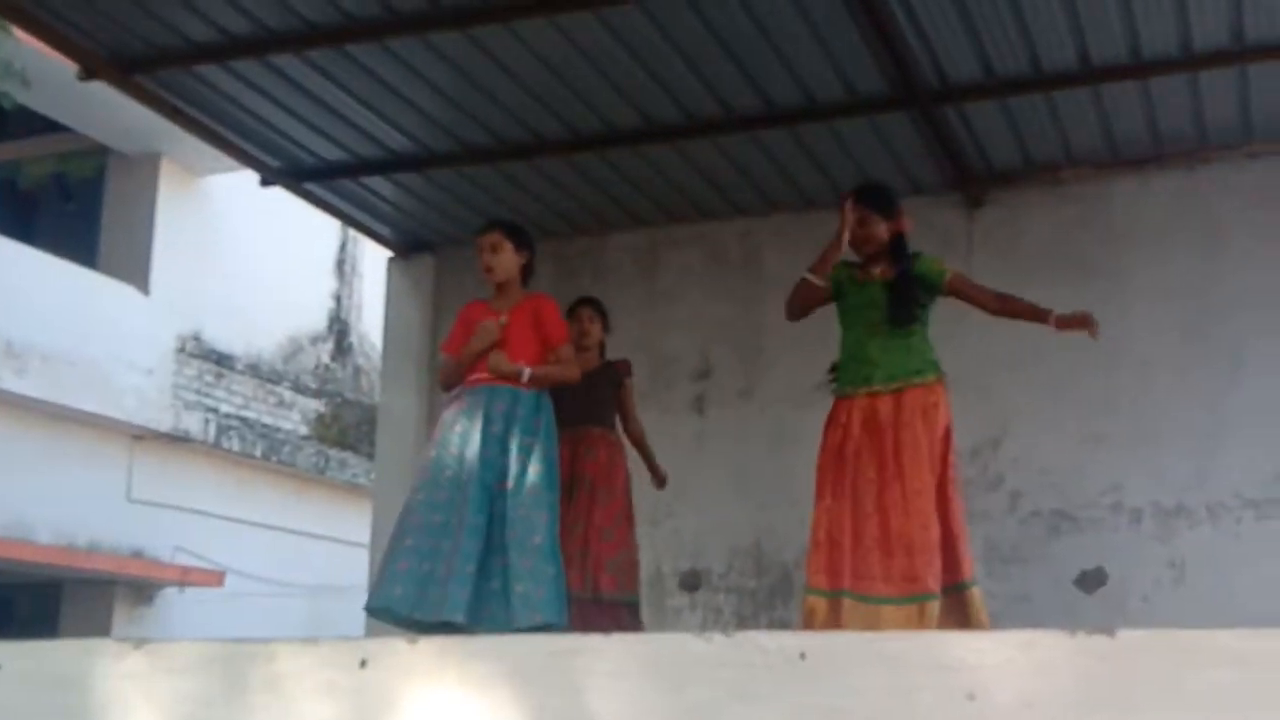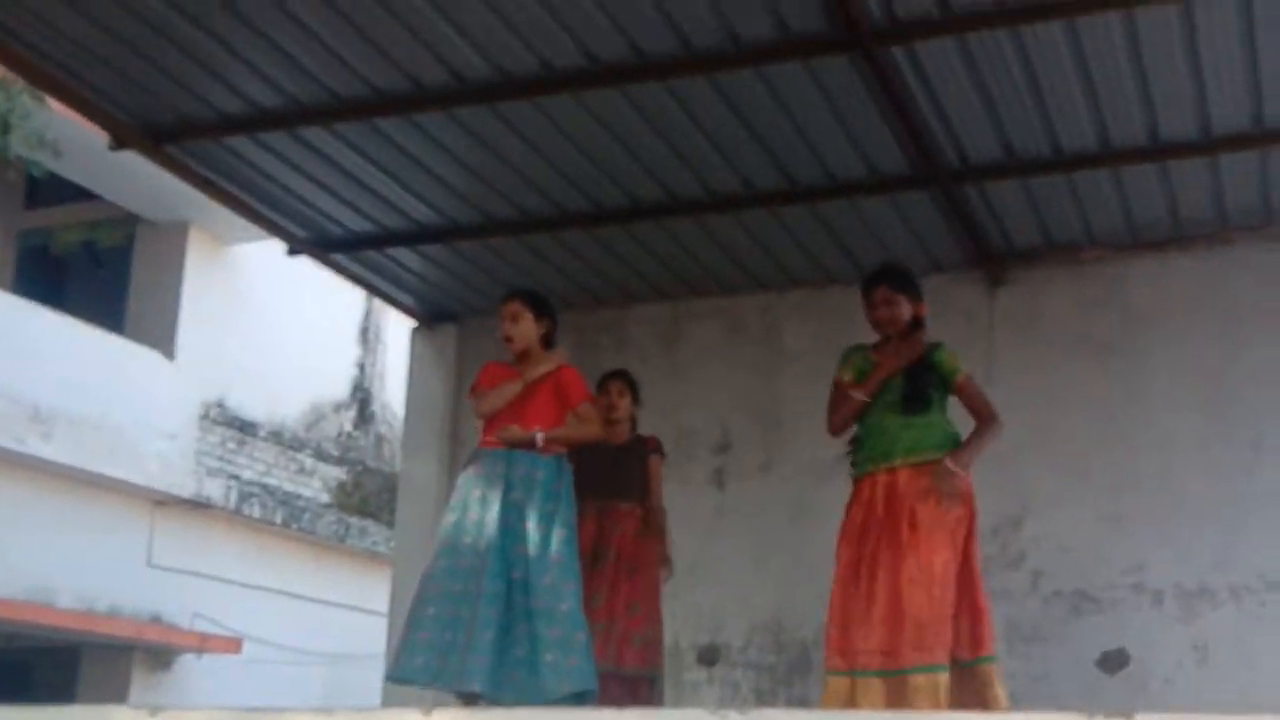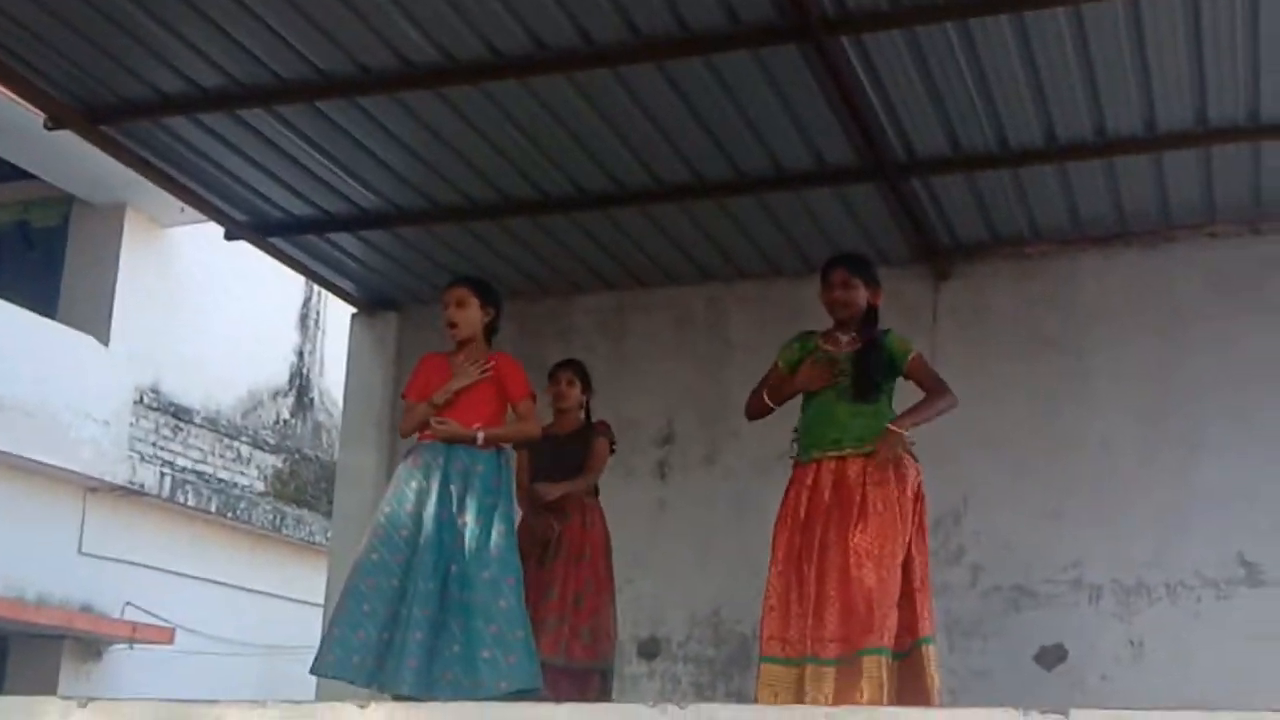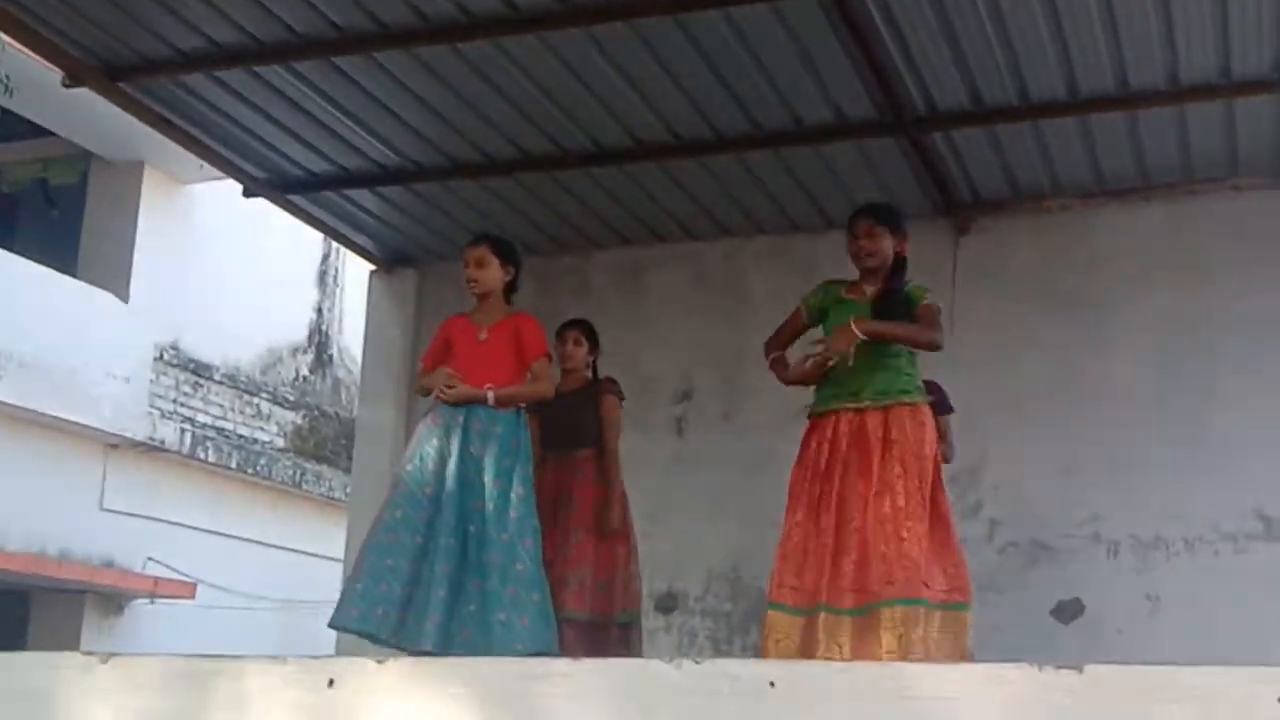
dt=0.3s
person 1, frame 1
left shoulder: (922, 270)
right shoulder: (842, 275)
left elbow: (993, 300)
right elbow: (794, 308)
left wrist: (1054, 318)
right wrist: (833, 250)
left hip: (917, 406)
right hip: (855, 415)
left knee: (915, 522)
right knee: (849, 527)
person 1, frame 2
left shoulder: (937, 358)
right shoulder: (855, 360)
left elbow: (989, 419)
right elbow: (836, 423)
left wrist: (955, 464)
right wrist: (883, 370)
left hip: (930, 487)
right hip: (874, 494)
left knee: (928, 599)
right knee: (867, 608)
right ankle: (870, 709)
person 1, frame 3
left shoulder: (889, 345)
right shoulder: (803, 346)
left elbow: (944, 395)
right elbow: (754, 406)
left wrist: (900, 426)
right wrist: (797, 384)
left hip: (879, 476)
right hip: (817, 482)
left knee: (870, 590)
right knee: (806, 597)
left ankle: (870, 709)
right ankle: (807, 712)
person 1, frame 4
left shoulder: (913, 296)
right shoulder: (829, 294)
left elbow: (934, 335)
right elbow: (775, 343)
left wrist: (863, 327)
right wrist: (788, 373)
left hip: (900, 429)
right hip: (834, 433)
left knee: (896, 543)
right knee: (820, 550)
left ankle: (891, 662)
right ankle: (820, 665)
person 2, frame 1
left shoulder: (541, 306)
right shoulder: (472, 311)
left elbow: (571, 370)
right elbow: (445, 378)
left wrist: (518, 371)
right wrist: (477, 345)
left hip: (521, 420)
right hip: (468, 419)
left knee: (517, 520)
right knee: (451, 517)
left ankle: (518, 627)
right ankle: (451, 625)
person 2, frame 2
left shoulder: (562, 373)
right shoulder: (493, 371)
left elbow: (593, 428)
right elbow: (483, 408)
left wrist: (533, 437)
right wrist: (531, 373)
left hip: (539, 485)
right hip: (485, 482)
left knee: (539, 585)
right knee: (470, 581)
left ankle: (541, 696)
right ankle: (471, 690)
person 2, frame 3
left shoulder: (503, 365)
right shoulder: (431, 364)
left elbow: (531, 426)
right elbow: (406, 424)
left wrist: (472, 435)
right wrist: (448, 388)
left hip: (478, 480)
right hip: (423, 476)
left knee: (477, 581)
right knee: (403, 577)
left ankle: (478, 699)
right ankle: (404, 693)
person 2, frame 4
left shoulder: (522, 324)
right shoulder: (453, 325)
left elbow: (545, 386)
right elbow: (419, 381)
left wrist: (482, 395)
right wrist: (434, 381)
left hip: (497, 440)
right hip: (443, 436)
left knee: (493, 541)
right knee: (423, 535)
left ankle: (495, 649)
right ankle: (421, 649)
person 3, frame 1
left shoulder: (616, 372)
left elbow: (631, 422)
left wrist: (654, 467)
left hip: (603, 466)
right hip: (558, 466)
left knee: (603, 553)
right knee: (562, 553)
left ankle: (605, 635)
person 3, frame 2
left shoulder: (646, 447)
right shoulder: (581, 447)
left elbow: (654, 500)
left wrist: (662, 549)
left hip: (630, 539)
right hip: (586, 539)
left knee: (627, 629)
right knee: (586, 625)
person 3, frame 3
left shoulder: (596, 433)
right shoulder: (532, 438)
left elbow: (591, 476)
right elbow: (523, 487)
left wrist: (556, 489)
right wrist: (534, 516)
left hip: (581, 531)
right hip: (538, 531)
left knee: (579, 620)
right knee: (537, 622)
left ankle: (576, 704)
person 3, frame 4
left shoulder: (604, 391)
right shoulder: (541, 399)
left elbow: (611, 448)
right elbow: (535, 456)
left wrist: (614, 503)
right wrist: (534, 506)
left hip: (594, 491)
right hip: (554, 493)
left knee: (597, 578)
right knee: (556, 581)
left ankle: (601, 662)
right ankle: (558, 658)
